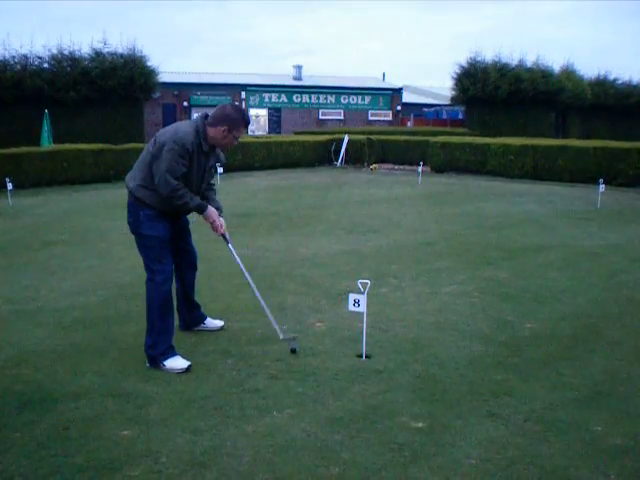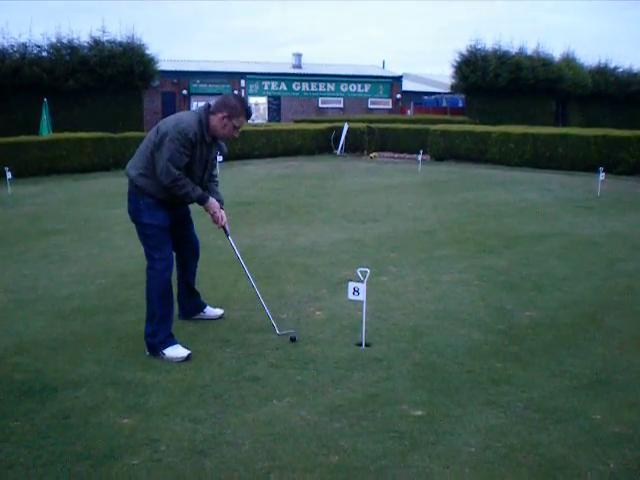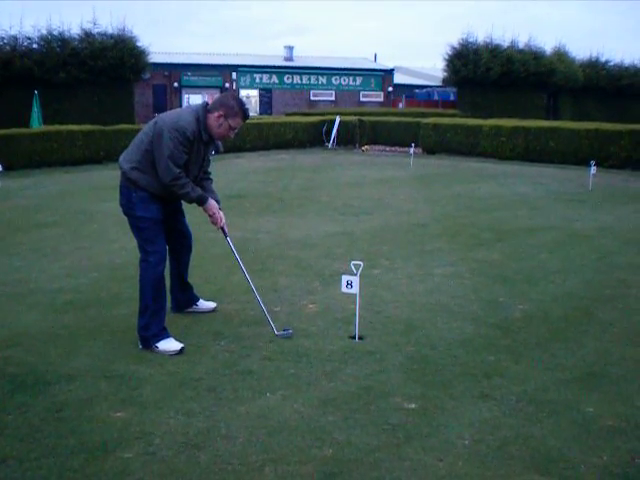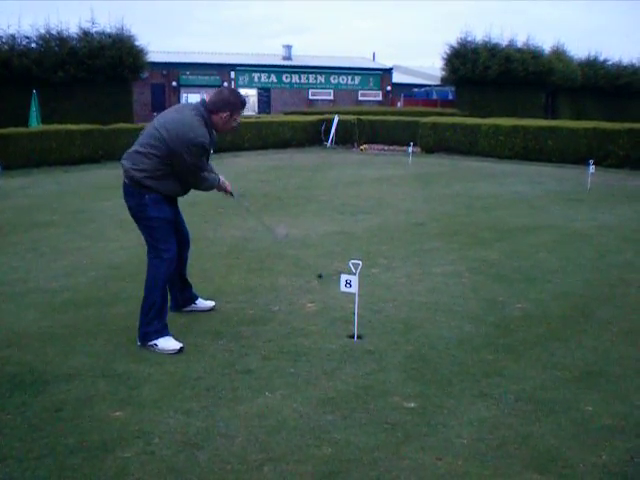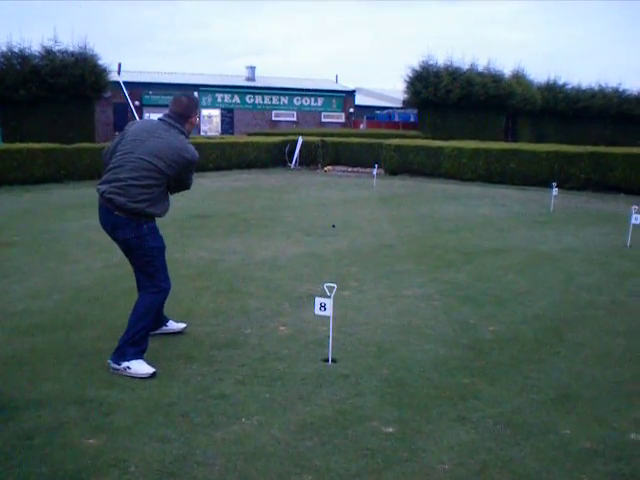
dt=1s
person 1, frame 1
left shoulder: (210, 147)
right shoulder: (180, 138)
left elbow: (206, 185)
right elbow: (168, 186)
left wrist: (215, 213)
right wrist: (203, 209)
left hip: (174, 210)
right hip: (148, 210)
left knee: (187, 262)
right knee: (161, 276)
left ankle: (191, 318)
right ankle: (159, 352)
person 1, frame 2
left shoulder: (211, 136)
right shoulder: (182, 128)
left elbow: (208, 177)
right elbow: (169, 176)
left wrist: (218, 205)
right wrist: (204, 199)
left hip: (173, 199)
right hip: (148, 199)
left knee: (189, 250)
right knee: (161, 264)
left ankle: (191, 306)
right ankle: (158, 341)
person 1, frame 3
left shoulder: (207, 133)
right shoulder: (179, 125)
left elbow: (202, 175)
right elbow: (171, 175)
left wrist: (214, 204)
right wrist: (203, 200)
left hip: (165, 192)
right hip: (140, 191)
left knee: (182, 242)
right knee: (155, 257)
left ankle: (183, 299)
right ankle: (152, 334)
person 1, frame 4
left shoulder: (193, 114)
right shoulder: (193, 133)
right elbow: (195, 177)
left wrist: (214, 178)
right wrist: (217, 181)
left hip: (158, 187)
right hip: (145, 192)
left knee: (180, 241)
right knee: (164, 255)
left ankle: (182, 298)
right ankle: (151, 333)
person 1, frame 5
left shoulder: (137, 126)
right shoulder: (186, 152)
left elbow: (107, 157)
right elbow: (178, 186)
left hip: (107, 208)
right hip: (134, 219)
left knee: (149, 268)
right knee: (157, 284)
left ankle: (155, 321)
right ankle: (125, 356)
